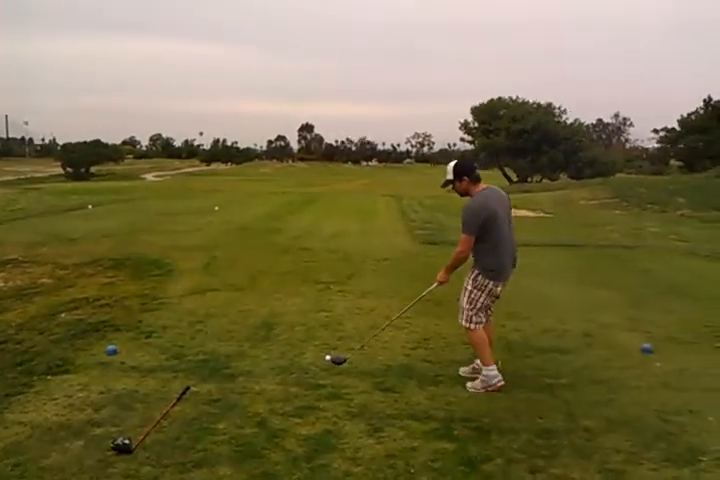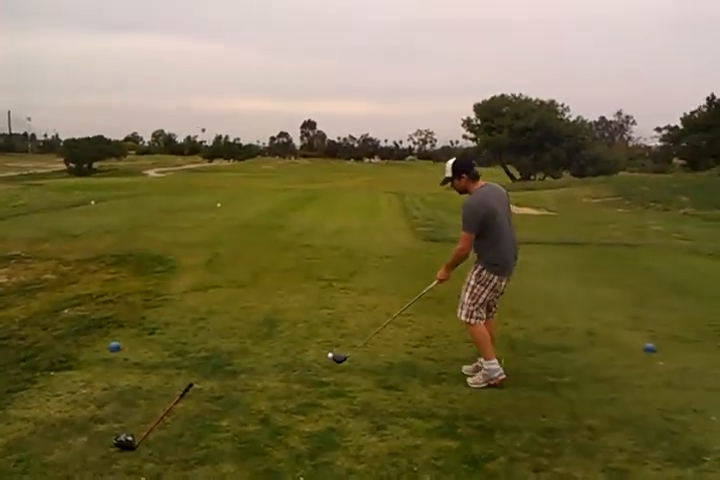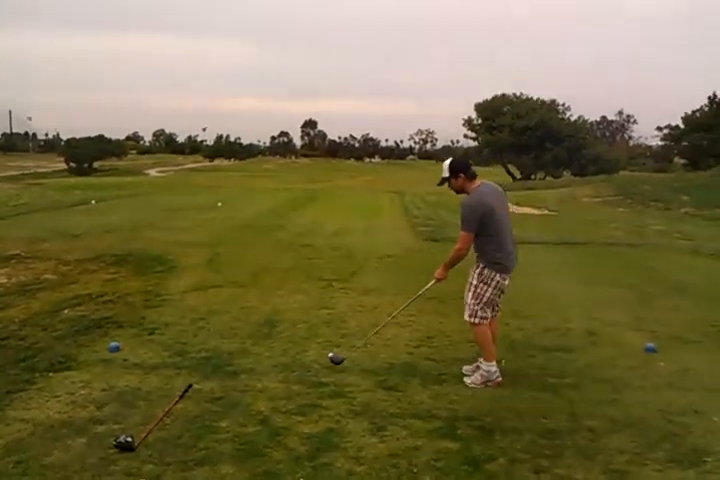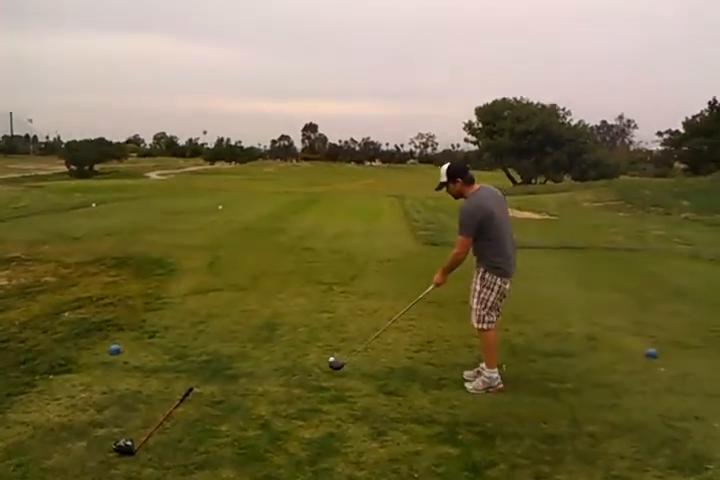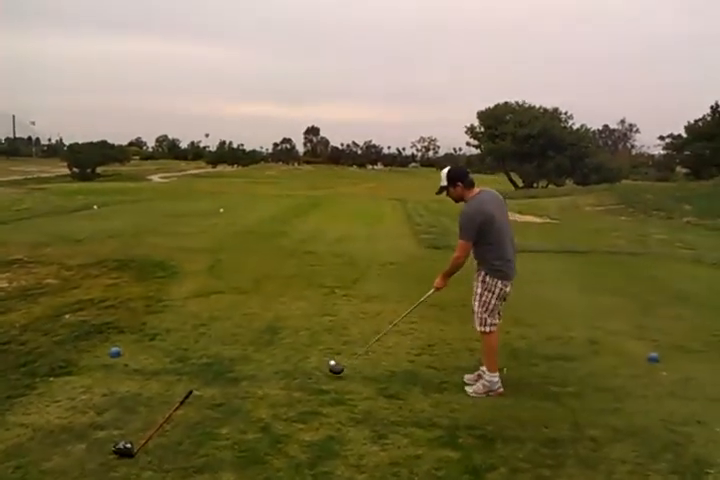
dt=0.1s
person 1, frame 1
left shoulder: (473, 207)
right shoulder: (499, 193)
left elbow: (463, 250)
right elbow: (509, 226)
left wrist: (447, 271)
left hip: (487, 272)
right hip: (503, 267)
left knee: (471, 322)
right knee: (483, 318)
left ankle: (491, 375)
right ankle: (484, 363)
person 1, frame 2
left shoulder: (473, 204)
right shoulder: (497, 189)
left elbow: (464, 248)
right elbow: (506, 221)
left wrist: (447, 269)
left hip: (490, 267)
right hip: (504, 262)
left knee: (470, 316)
right knee: (485, 315)
left ankle: (492, 369)
right ankle: (487, 361)
person 1, frame 3
left shoulder: (471, 204)
right shoulder: (494, 188)
left elbow: (462, 247)
left wrist: (445, 268)
left hip: (491, 266)
right hip: (503, 260)
left knee: (475, 317)
right knee: (488, 315)
left ankle: (490, 370)
right ankle: (487, 362)
person 1, frame 4
left shoulder: (470, 208)
right shoulder: (492, 191)
left elbow: (461, 252)
left wrist: (443, 273)
left hip: (492, 270)
right hip: (502, 264)
left knee: (484, 322)
right knee: (488, 320)
left ankle: (491, 377)
right ankle: (487, 367)
person 1, frame 5
left shoulder: (470, 212)
right shoulder: (493, 195)
left elbow: (461, 256)
left wrist: (444, 277)
left hip: (492, 273)
right hip: (502, 267)
left knee: (486, 326)
right knee: (489, 323)
left ankle: (492, 381)
right ankle: (487, 370)
